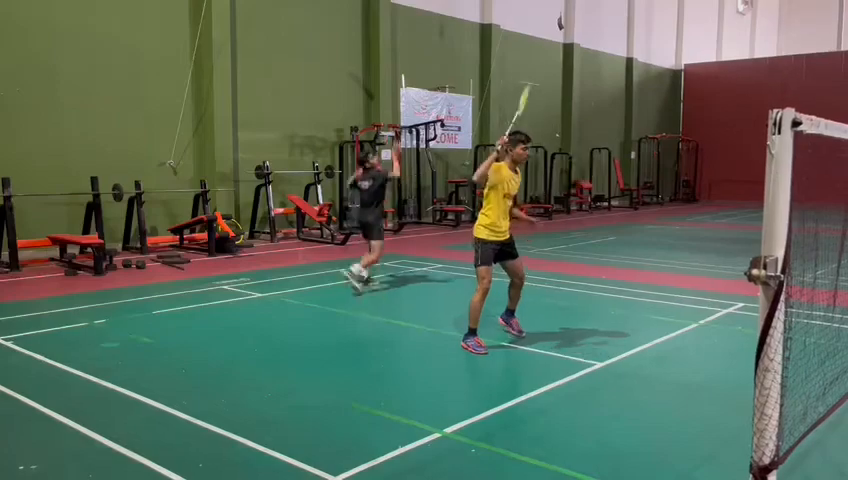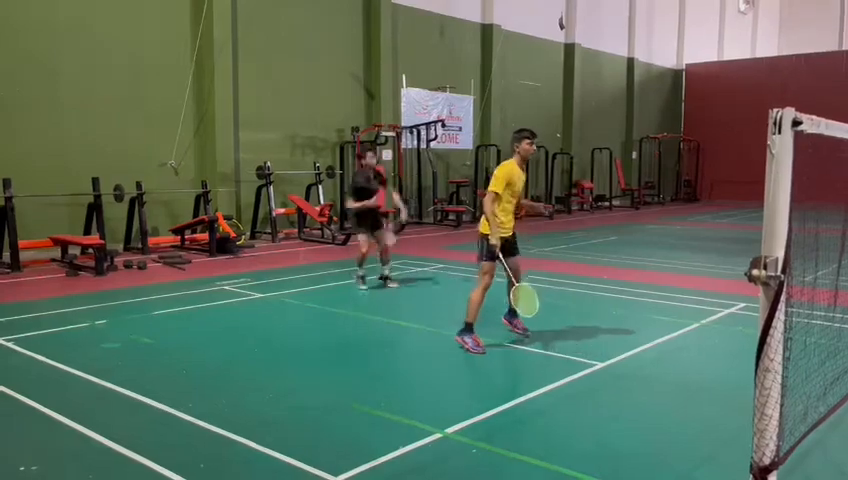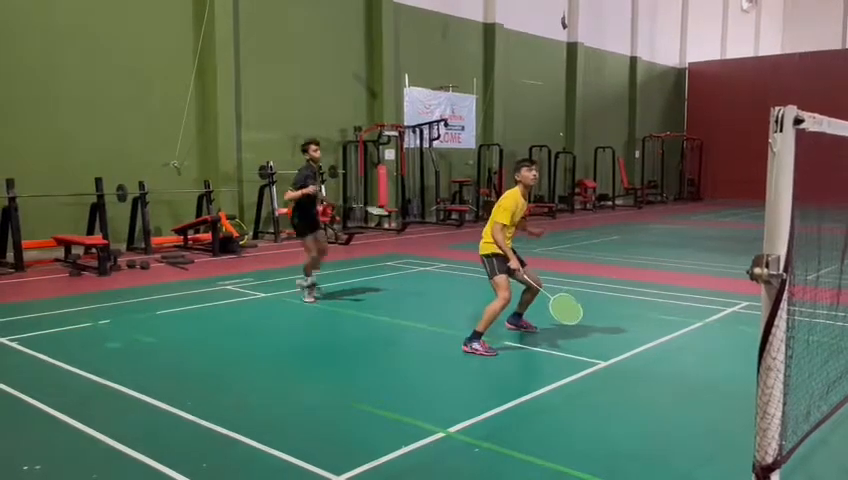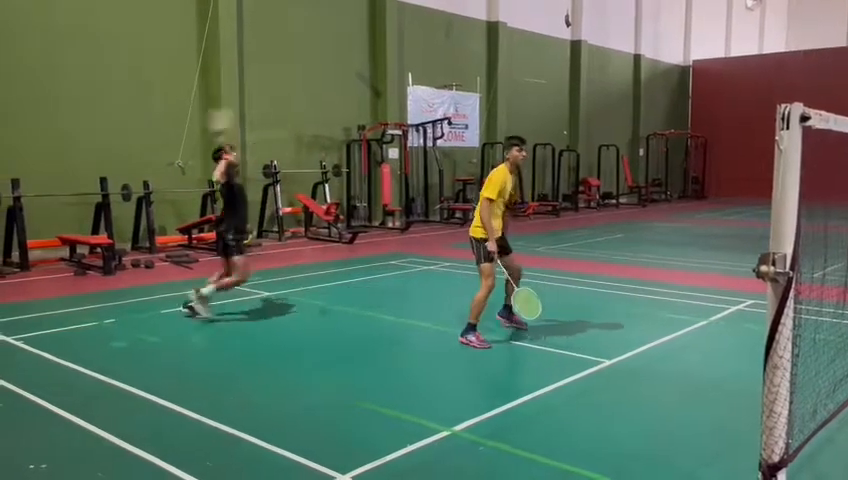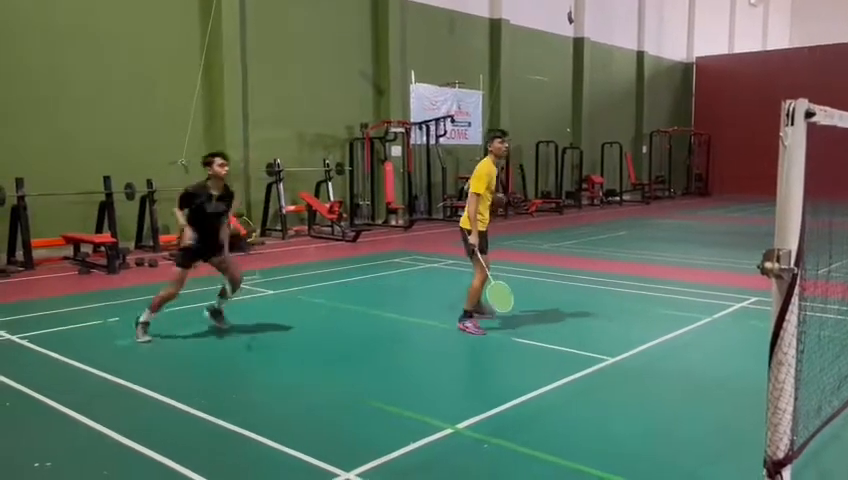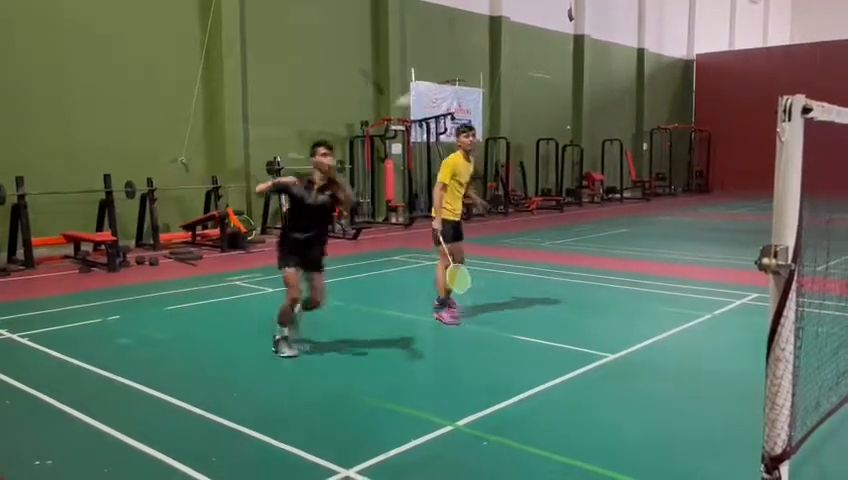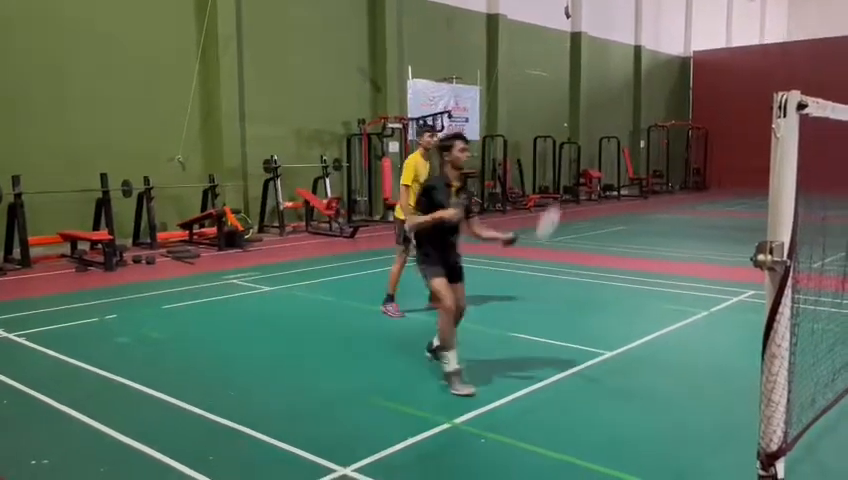
dt=0.5s
person 1, frame 1
left shoulder: (517, 174)
right shoulder: (497, 169)
right elbow: (478, 178)
left wrist: (524, 217)
right wrist: (496, 154)
left hip: (504, 236)
right hip: (485, 236)
left knee: (518, 277)
right knee: (484, 286)
left ankle: (509, 316)
right ankle: (470, 336)
person 1, frame 2
left shoulder: (522, 172)
right shoulder: (505, 169)
right elbow: (488, 202)
left wrist: (534, 206)
right wrist: (494, 232)
left hip: (508, 232)
right hip: (491, 234)
left knee: (516, 275)
right knee: (485, 282)
left ankle: (511, 316)
right ankle: (466, 332)
person 1, frame 3
left shoulder: (524, 199)
right shoulder: (511, 198)
right elbow: (496, 232)
left wrist: (529, 230)
right wrist: (512, 259)
left hip: (506, 249)
right hip: (491, 250)
left knee: (535, 284)
right knee: (504, 295)
left ankle: (516, 319)
right ankle: (473, 340)
person 1, frame 4
left shoulder: (510, 176)
right shoulder: (498, 175)
right elbow: (484, 207)
right wrist: (491, 240)
left hip: (496, 234)
right hip: (482, 235)
left knee: (516, 272)
right knee: (488, 283)
left ankle: (507, 312)
right ankle: (468, 332)
person 1, frame 5
left shoulder: (494, 167)
right shoulder: (484, 169)
right elbow: (471, 202)
left wrist: (495, 196)
right wrist: (474, 234)
left hip: (481, 226)
right hip: (472, 228)
left knee: (482, 269)
right knee: (482, 272)
left ankle: (477, 304)
right ankle: (466, 318)
person 1, frame 6
left shoulder: (471, 162)
right shoulder: (451, 161)
right elbow: (438, 190)
left wrist: (476, 199)
right wrist: (437, 218)
left hip: (456, 217)
right hip: (444, 217)
left knee: (459, 259)
right knee: (445, 261)
left ankle: (445, 297)
right ankle: (442, 308)
person 1, frame 7
left shoulder: (426, 161)
right shoulder: (412, 161)
right elbow: (404, 191)
right wrist: (408, 219)
right hip: (406, 218)
right knee: (401, 260)
left ankle: (434, 296)
right ankle: (388, 301)
person 2, frame 1
left shoulder: (361, 178)
right shoulder: (378, 174)
left elbow: (350, 183)
right elbow: (396, 174)
left wrist: (358, 173)
right wrist: (395, 157)
left hip: (363, 218)
right hip: (373, 220)
left knee: (371, 250)
right knee: (376, 256)
left ankle: (363, 276)
right ankle: (354, 271)
person 2, frame 2
left shoulder: (378, 175)
right shoulder: (358, 181)
left elbow: (391, 191)
right elbow: (350, 205)
left wrist: (401, 207)
right wrist: (367, 203)
left hip: (374, 216)
right hip: (362, 219)
left knee: (385, 247)
right knee: (364, 250)
left ankle: (385, 275)
right ankle: (360, 275)
person 2, frame 3
left shoulder: (316, 170)
right shoulder: (304, 173)
right elbow: (288, 196)
right wrist: (306, 191)
left hip: (311, 216)
right hip: (301, 218)
left knee: (323, 250)
right knee: (313, 254)
left ankle: (309, 281)
right ankle: (307, 285)
person 2, frame 4
left shoulder: (232, 178)
right shoulder: (229, 180)
right elbow: (217, 178)
right wrist: (225, 159)
left hip: (233, 233)
right hip: (230, 234)
left knee: (226, 273)
right knee: (240, 277)
left ankle: (194, 303)
right ankle: (202, 294)
person 2, frame 5
left shoulder: (228, 194)
right shoulder: (194, 191)
right elbow: (178, 210)
left wrist: (225, 246)
right wrist: (185, 229)
left hip: (212, 243)
right hip: (191, 245)
left knee: (236, 278)
right knee: (173, 291)
left ankle: (216, 308)
right ankle: (144, 321)
person 2, frame 6
left shoulder: (334, 186)
right shoulder: (296, 183)
left elbow: (349, 201)
right elbow: (259, 190)
left wrist: (334, 177)
right wrist: (278, 181)
left hip: (315, 249)
right hip: (290, 246)
left knee: (316, 301)
right knee: (294, 296)
left ankle: (293, 313)
right ankle: (281, 337)
person 2, frame 7
left shoulder: (465, 190)
right shoulder: (433, 186)
left elbow: (474, 228)
right elbow: (411, 224)
left wrist: (499, 236)
right wrist: (439, 215)
left hip: (450, 255)
right hip: (430, 256)
left knee: (458, 309)
right knee: (448, 307)
left ankle: (436, 345)
right ankle: (452, 372)
